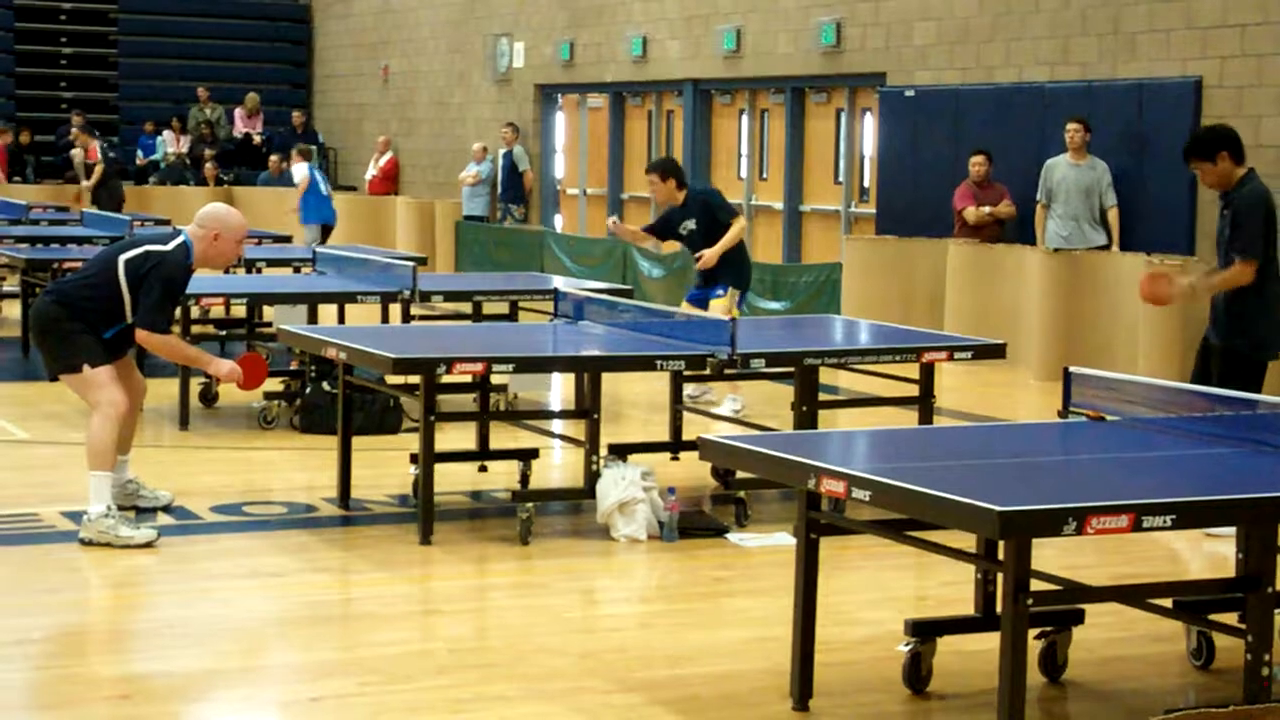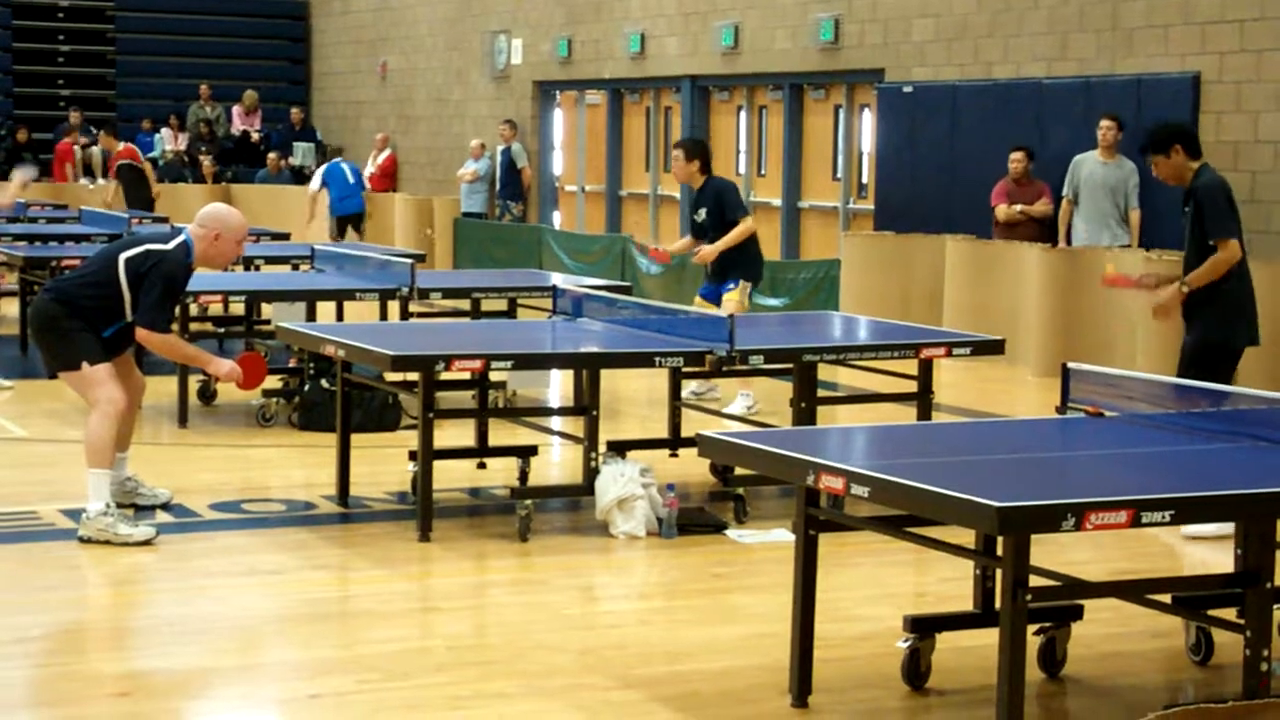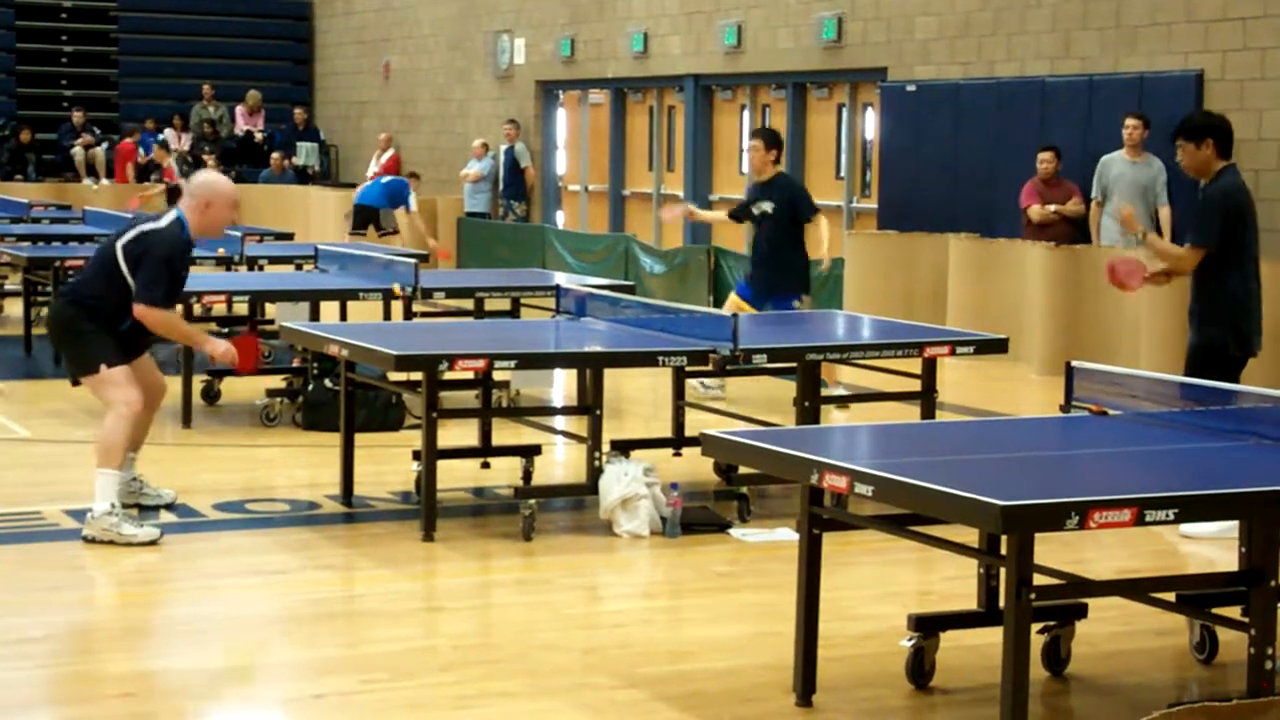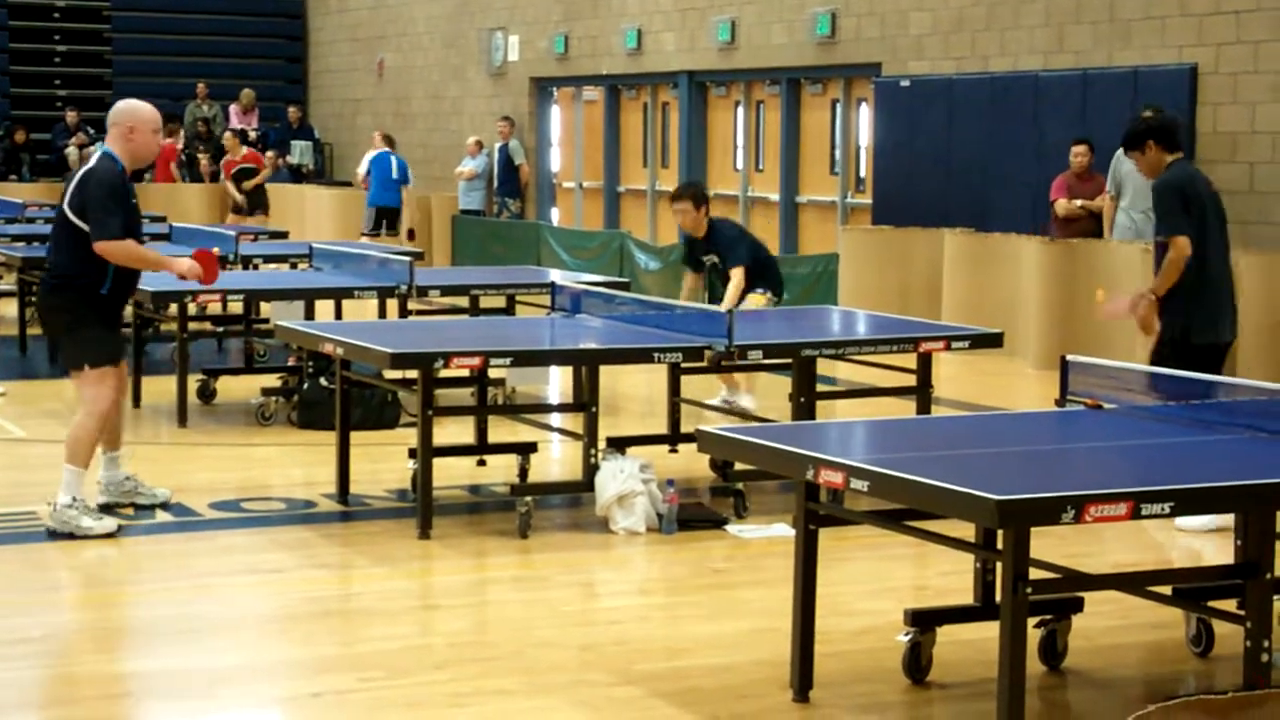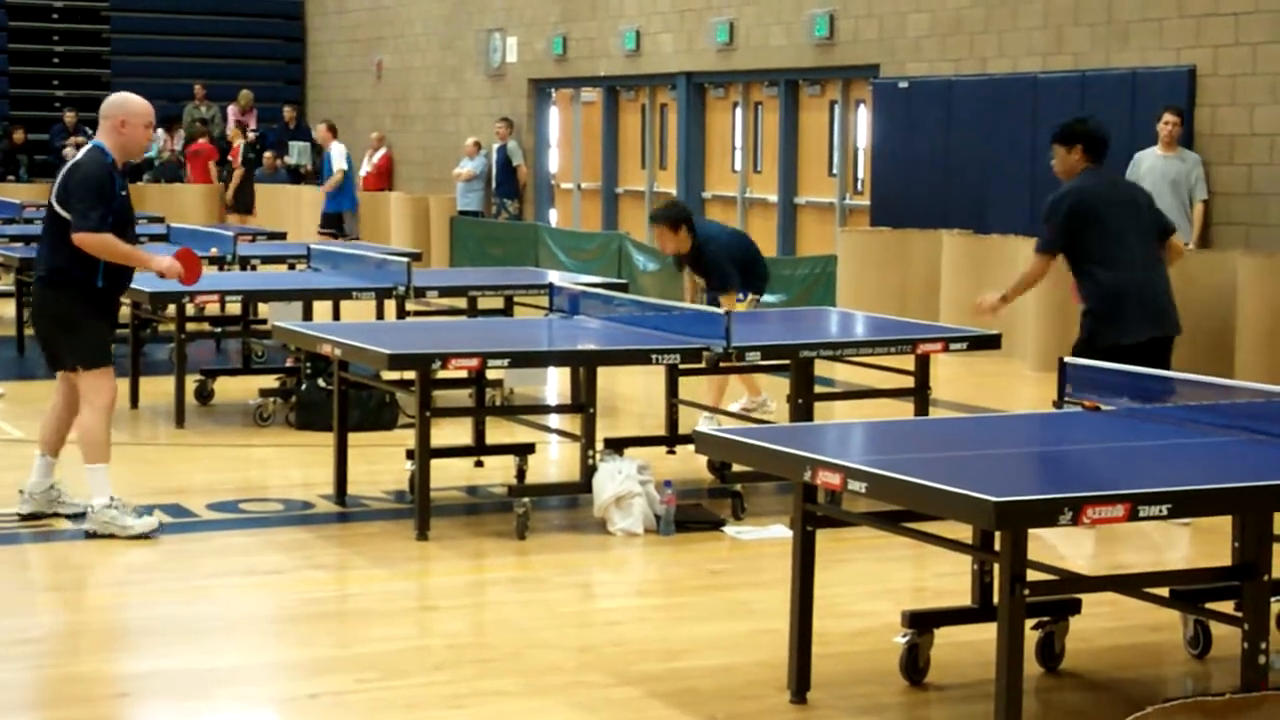
dt=0.7s
person 1, frame 1
right shoulder: (1234, 196)
left elbow: (1245, 272)
left wrist: (1194, 286)
right wrist: (1199, 281)
left hip: (1246, 331)
right hip: (1225, 327)
person 1, frame 2
left shoulder: (1209, 187)
right shoulder: (1198, 191)
left elbow: (1230, 253)
left wrist: (1180, 289)
right wrist: (1168, 281)
left hip: (1220, 322)
right hip: (1208, 321)
person 1, frame 3
left shoulder: (1219, 193)
right shoulder: (1230, 188)
left elbow: (1190, 259)
left wrist: (1141, 233)
right wrist: (1168, 271)
left hip: (1221, 325)
right hip: (1230, 321)
person 1, frame 4
left shoulder: (1168, 184)
right shoulder: (1200, 182)
left elbow: (1180, 251)
left wrist: (1152, 296)
right wrist: (1157, 292)
left hip: (1189, 318)
right hip: (1217, 316)
person 1, frame 5
left shoulder: (1068, 196)
right shoulder: (1136, 192)
left elbow: (1039, 268)
right elbow: (1176, 248)
left wrist: (1001, 298)
left hip: (1111, 318)
right hip: (1160, 317)
person 2, frame 1
left shoulder: (174, 253)
right shoulder: (169, 263)
left elbow: (147, 328)
right elbow: (148, 335)
right wrist: (209, 363)
left hip: (84, 320)
right hip: (59, 320)
left knee: (133, 392)
right knee: (111, 404)
left ankle: (120, 485)
right ankle: (98, 516)
person 2, frame 2
left shoulder: (175, 251)
right shoulder: (170, 262)
left elbow: (147, 325)
right elbow: (149, 333)
right wrist: (209, 362)
left hip: (84, 317)
right hip: (60, 317)
left knee: (132, 389)
right knee: (110, 401)
left ankle: (119, 482)
right ankle: (98, 514)
person 2, frame 3
left shoulder: (174, 232)
right shoulder: (165, 240)
right elbow: (147, 309)
right wrist: (205, 343)
left hip: (109, 321)
right hip: (79, 320)
left knee: (152, 389)
right knee: (126, 403)
left ankle: (125, 482)
right ankle: (103, 514)
person 2, frame 4
left shoulder: (114, 175)
right shoulder: (102, 176)
right elbow: (108, 245)
right wrist: (170, 263)
left hip: (95, 300)
right hip: (73, 303)
left knee: (116, 388)
right knee: (99, 399)
left ankle: (115, 481)
right ankle: (66, 506)
person 2, frame 5
left shoulder: (103, 168)
right shoulder: (92, 168)
right elbow: (86, 236)
left wrist: (140, 260)
right wrist: (151, 260)
left hip: (78, 297)
right hip: (70, 299)
left knee: (71, 396)
right knee: (99, 396)
left ankle: (41, 492)
right ankle: (102, 508)
person 3, frame 1
left shoulder: (706, 197)
right shoulder: (673, 216)
left elbow: (740, 223)
right elbow: (641, 236)
left wrist: (717, 250)
right wrist: (619, 227)
left hip: (732, 276)
right hip: (707, 279)
left ankle: (734, 399)
right ankle: (701, 387)
person 3, frame 2
left shoulder: (722, 189)
right shoulder: (698, 198)
left elbow: (748, 224)
right elbow: (697, 237)
left wrist: (716, 248)
right wrist: (669, 250)
left hip: (742, 268)
right hip: (718, 272)
left ankle: (746, 396)
right ankle: (706, 384)
person 3, frame 3
left shoulder: (790, 187)
right shoulder: (755, 190)
left elbow: (818, 219)
right elbow: (730, 217)
left wrist: (825, 246)
right wrist: (693, 212)
left hip: (787, 278)
right hip: (758, 276)
left ankle: (834, 388)
right ankle: (714, 382)
person 3, frame 4
left shoulder: (727, 234)
right shoulder: (691, 239)
left elbow: (738, 278)
right elbow: (693, 274)
left wrist: (723, 312)
left hip: (764, 284)
right hip: (731, 292)
left ankle: (746, 393)
right ankle: (732, 391)
person 3, frame 5
left shoulder: (713, 251)
right shoulder: (685, 241)
left elbow: (730, 309)
right elbow: (690, 272)
left hip: (748, 280)
right hip: (724, 282)
left ankle: (710, 418)
right ankle: (757, 399)
